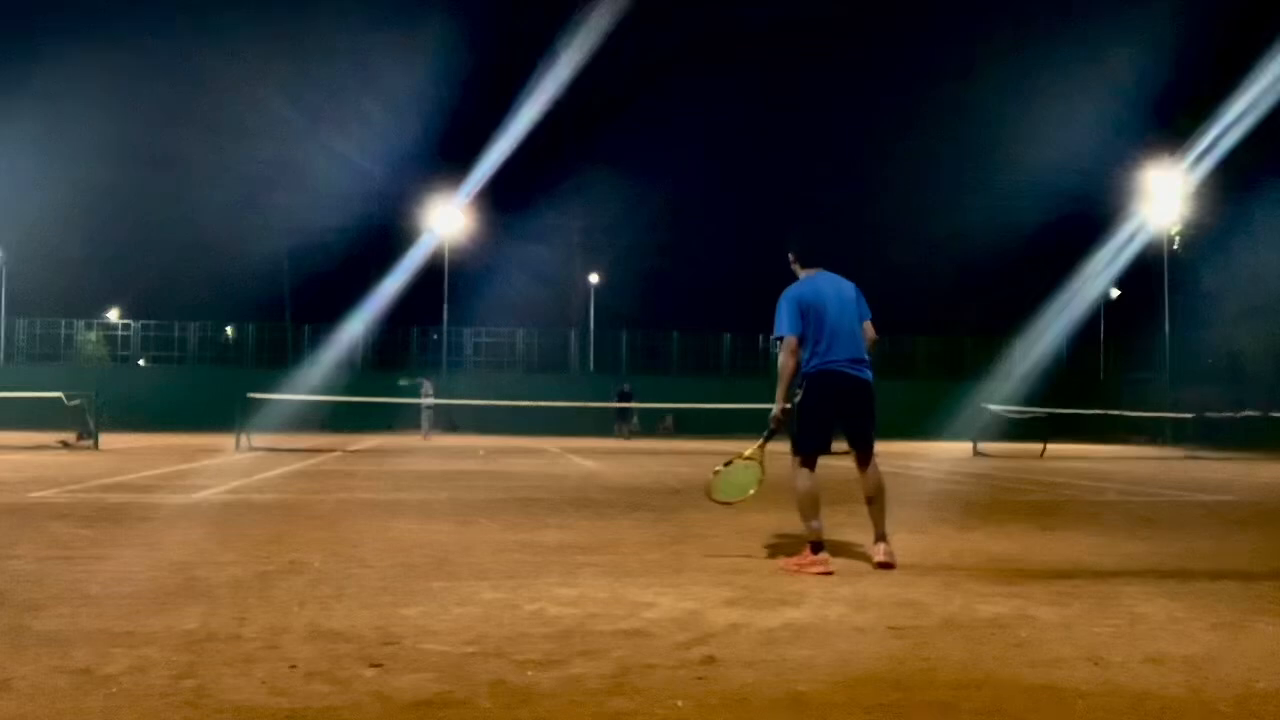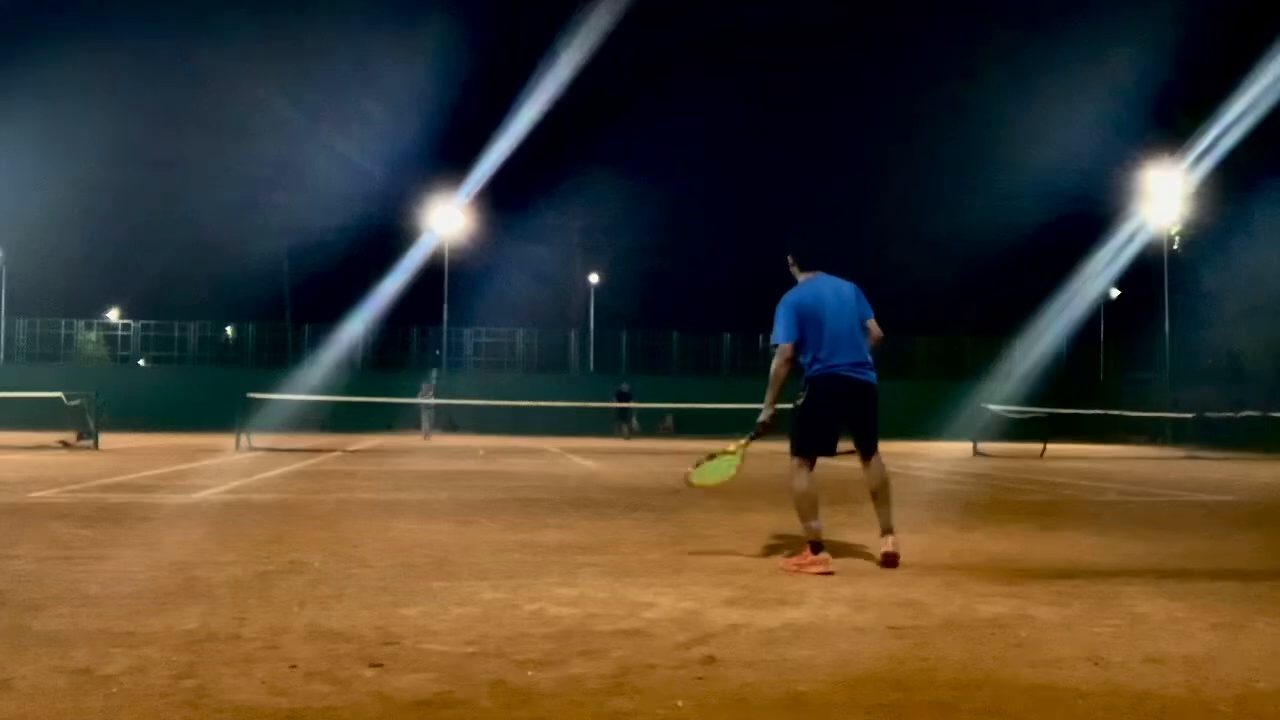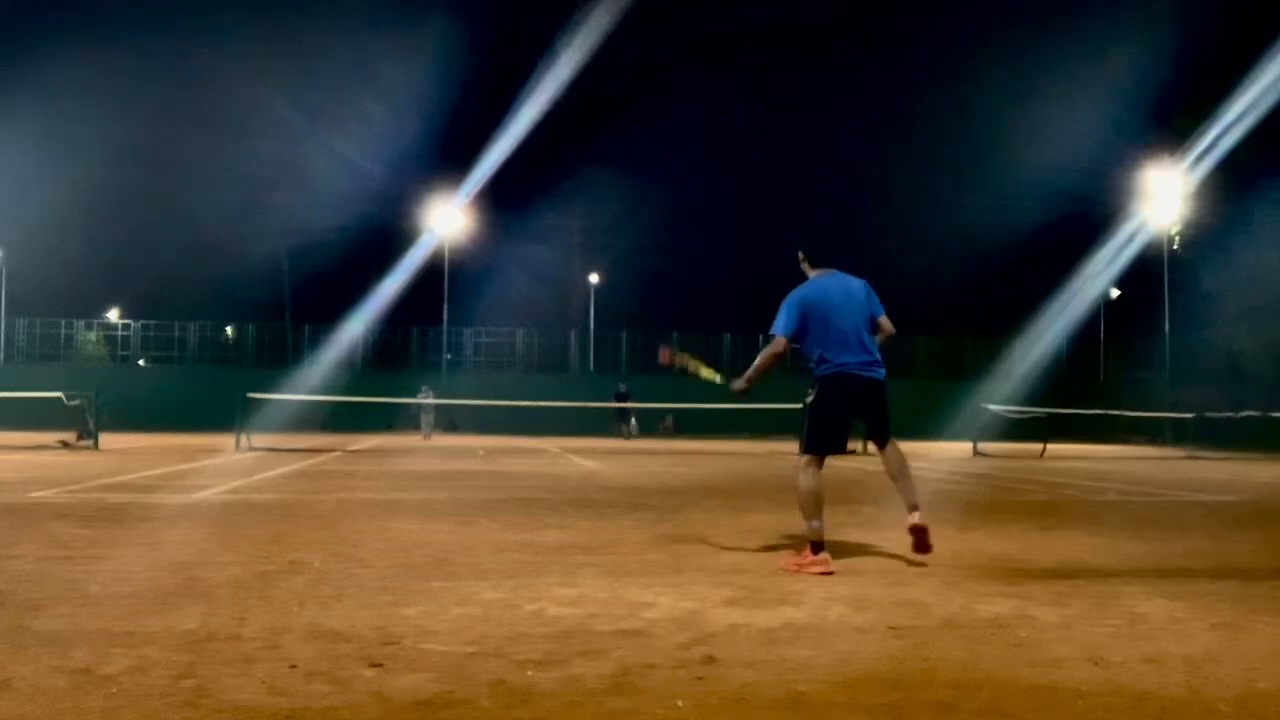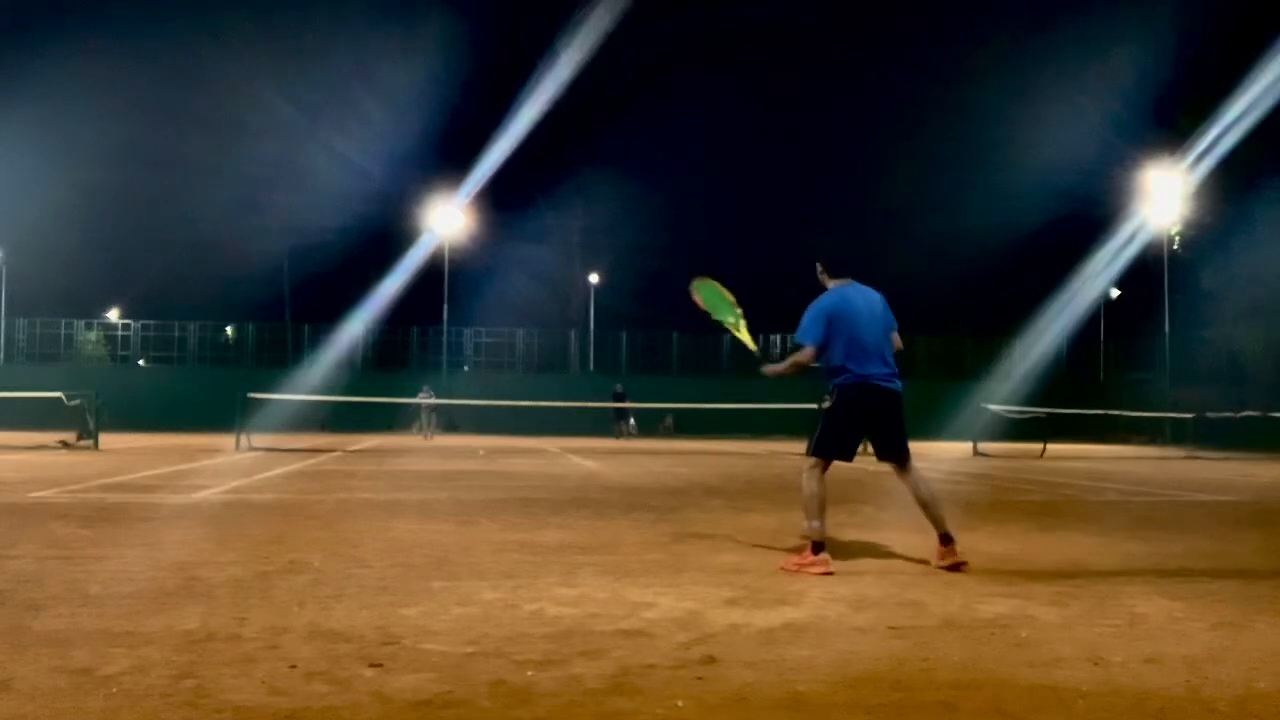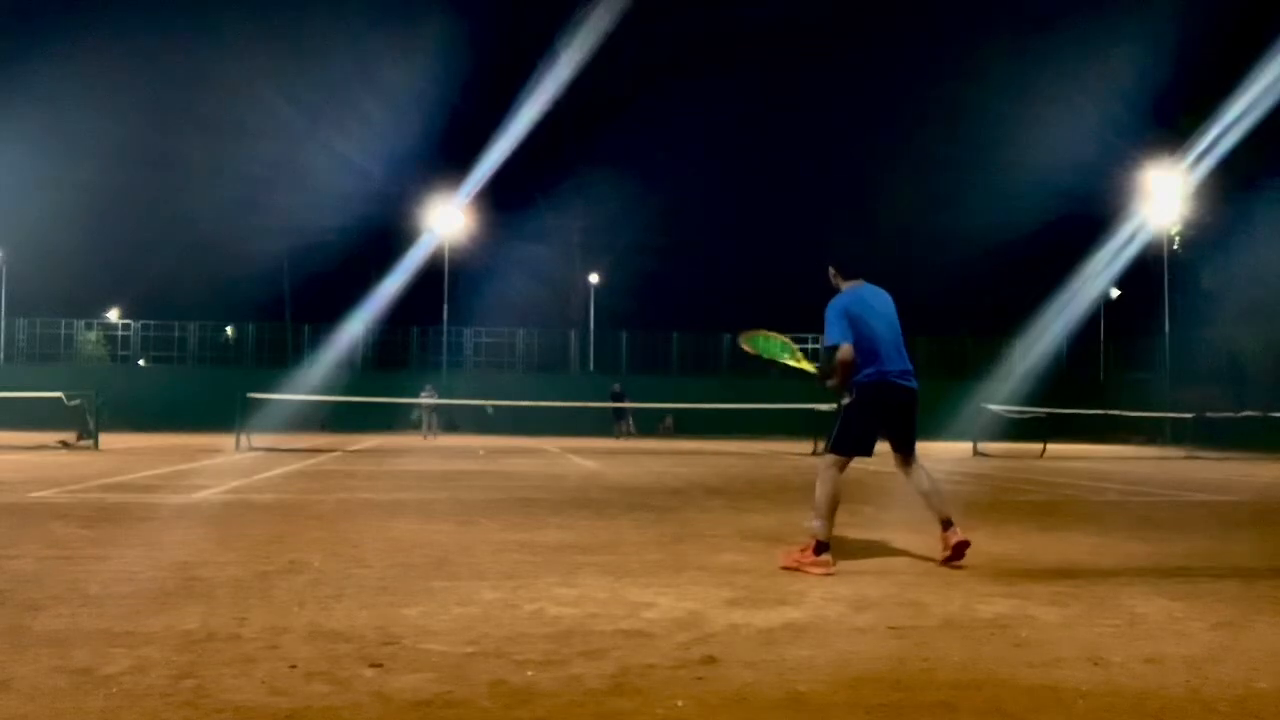
dt=0.2s
person 1, frame 1
left shoulder: (793, 295)
right shoulder: (849, 288)
left elbow: (790, 350)
right elbow: (870, 336)
left wrist: (780, 401)
left hip: (819, 382)
right hip: (859, 381)
left knee: (804, 465)
right knee: (866, 460)
left ankle: (816, 552)
right ankle: (881, 544)
person 1, frame 2
left shoulder: (792, 300)
right shoulder: (849, 289)
left elbow: (784, 356)
right elbow: (875, 334)
left wrist: (768, 407)
left hip: (823, 385)
right hip: (863, 383)
left knee: (801, 465)
right knee: (870, 456)
left ankle: (815, 552)
right ankle: (888, 537)
person 1, frame 3
left shoulder: (799, 297)
right shoulder: (860, 286)
left elbow: (777, 347)
right elbow: (887, 330)
left wrist: (745, 380)
left hip: (833, 383)
right hip: (872, 379)
left knee: (808, 464)
right knee: (885, 443)
left ankle: (816, 552)
right ankle: (914, 514)
person 1, frame 4
left shoulder: (822, 306)
right shoulder: (876, 298)
left elbow: (806, 357)
right elbow: (896, 345)
left wrist: (777, 369)
left hip: (850, 393)
right hip: (888, 391)
left knee: (813, 468)
right knee: (904, 467)
left ankle: (816, 553)
right ankle: (947, 545)
person 1, frame 5
left shoulder: (839, 305)
right shoulder: (883, 296)
left elbow: (846, 355)
left wrist: (837, 380)
right wrist: (846, 374)
left hip: (869, 390)
right hip: (904, 388)
left knee: (830, 465)
right knee: (908, 462)
left ankle: (818, 552)
right ankle: (950, 532)
